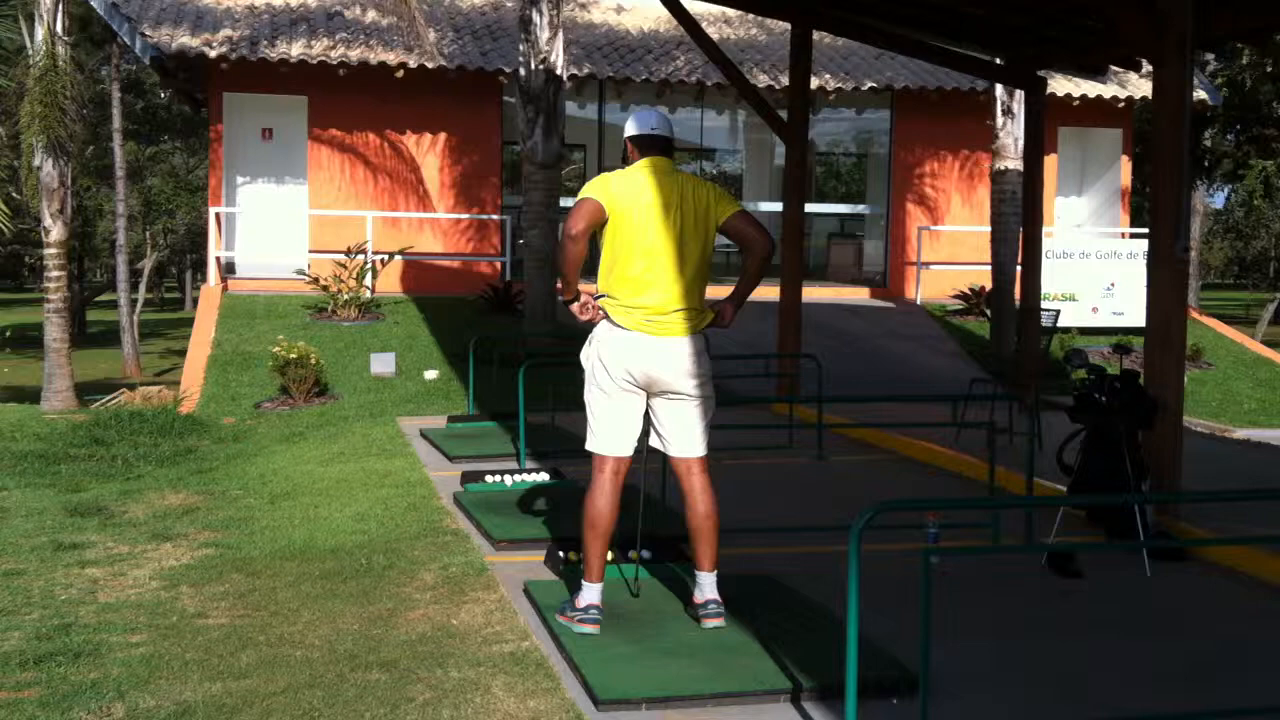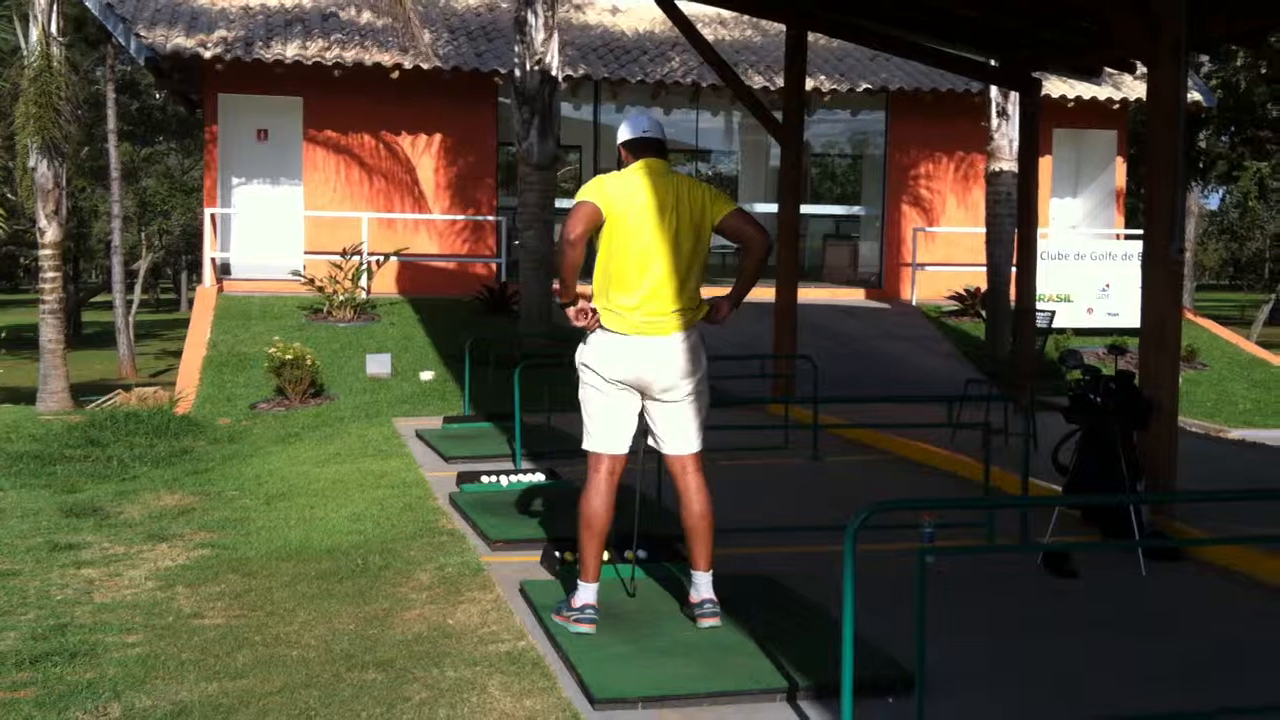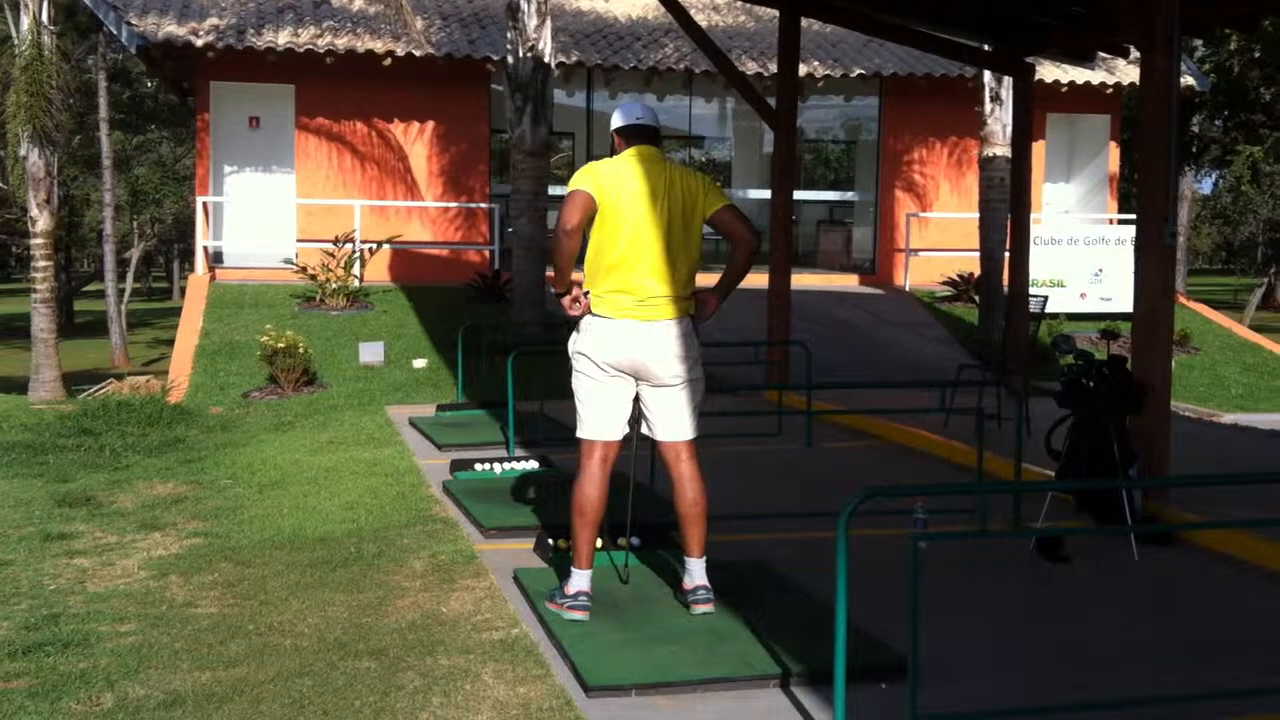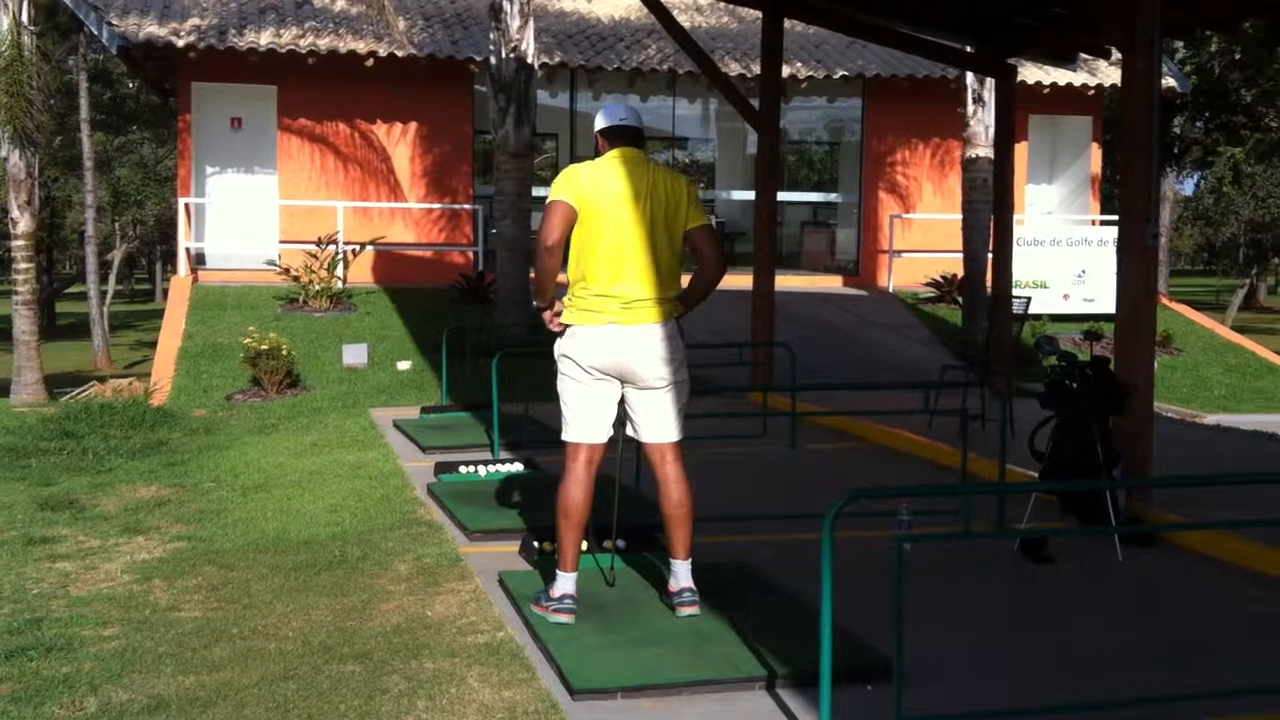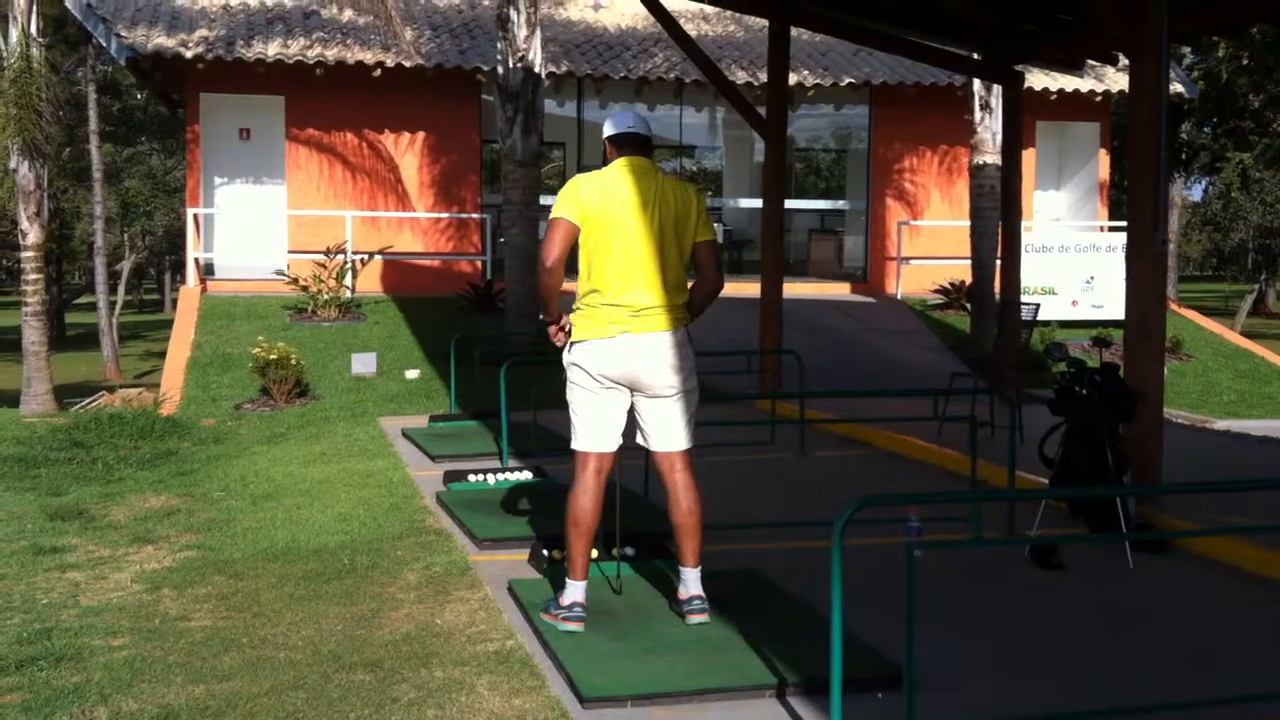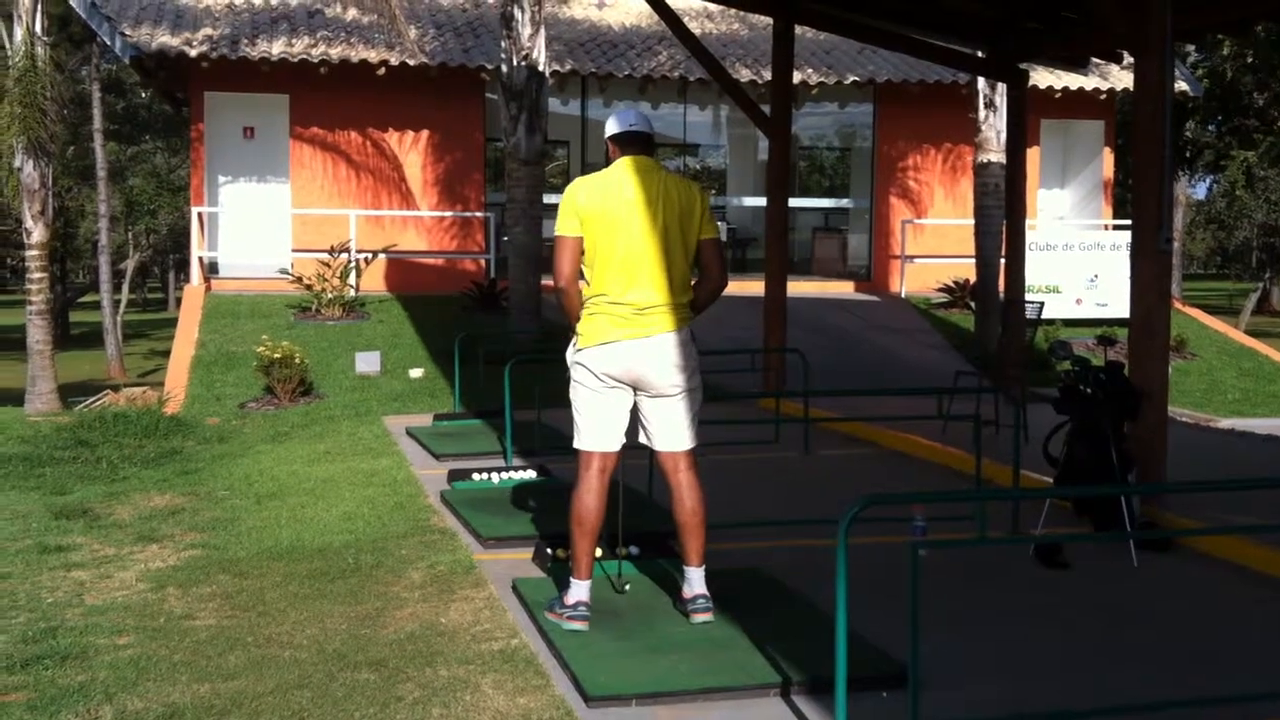
dt=0.3s
person 1, frame 1
left shoulder: (609, 184)
right shoulder: (704, 192)
left elbow: (574, 231)
right elbow: (761, 243)
left wrist: (571, 294)
right wrist: (732, 303)
left hip: (619, 345)
right hip: (682, 347)
left knee: (607, 472)
right knee: (693, 471)
left ankle: (589, 599)
right ankle: (708, 595)
person 1, frame 2
left shoulder: (604, 186)
right shoulder: (699, 193)
left elbow: (573, 235)
right elbow: (759, 240)
left wrist: (569, 299)
right wrist: (730, 301)
left hip: (612, 346)
right hip: (677, 347)
left knee: (603, 471)
right knee: (688, 470)
left ankle: (585, 599)
right ankle: (704, 594)
person 1, frame 3
left shoulder: (596, 172)
right shoulder: (693, 182)
left elbow: (569, 226)
right elbow: (747, 239)
left wrist: (563, 288)
right wrist: (716, 295)
left hip: (604, 331)
right hip: (671, 333)
left knee: (596, 458)
right knee: (682, 456)
left ankle: (578, 585)
right ankle: (697, 580)
person 1, frame 4
left shoulder: (577, 176)
right shoulder: (677, 185)
left elbow: (549, 243)
right elbow: (712, 262)
left wrist: (545, 304)
right wrist: (682, 306)
left hip: (589, 336)
right hip: (655, 336)
left knee: (581, 460)
right knee: (667, 458)
left ankle: (564, 589)
right ankle: (683, 581)
person 1, frame 5
left shoulder: (582, 187)
right shoulder: (686, 195)
left elbow: (550, 263)
right elbow: (711, 280)
left wrist: (555, 319)
left hip: (595, 345)
right hip: (664, 345)
left knee: (590, 470)
right knee: (677, 467)
left ankle: (573, 597)
right ankle: (692, 591)
person 1, frame 6
left shoulder: (583, 190)
right shoulder: (689, 193)
left elbow: (565, 280)
right elbow: (714, 278)
left wrist: (587, 326)
left hip: (600, 345)
right hip: (668, 343)
left knee: (593, 469)
right knee: (681, 466)
left ankle: (578, 596)
right ankle: (696, 589)
